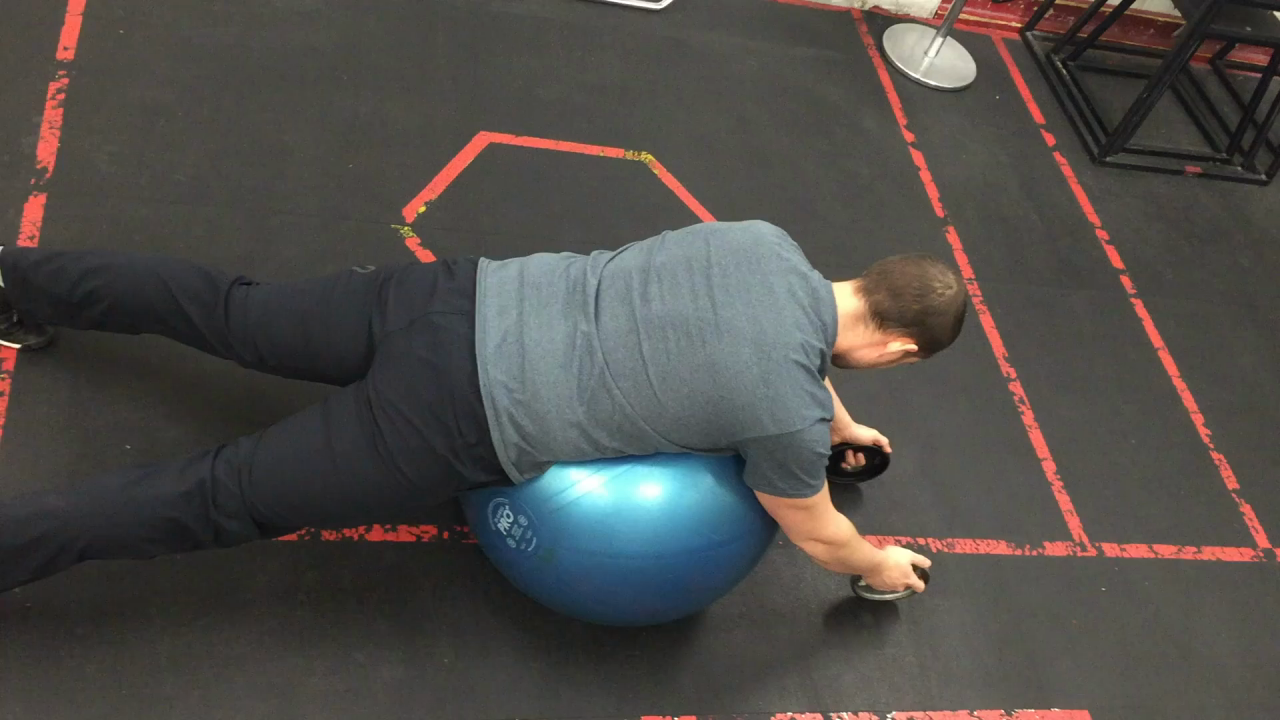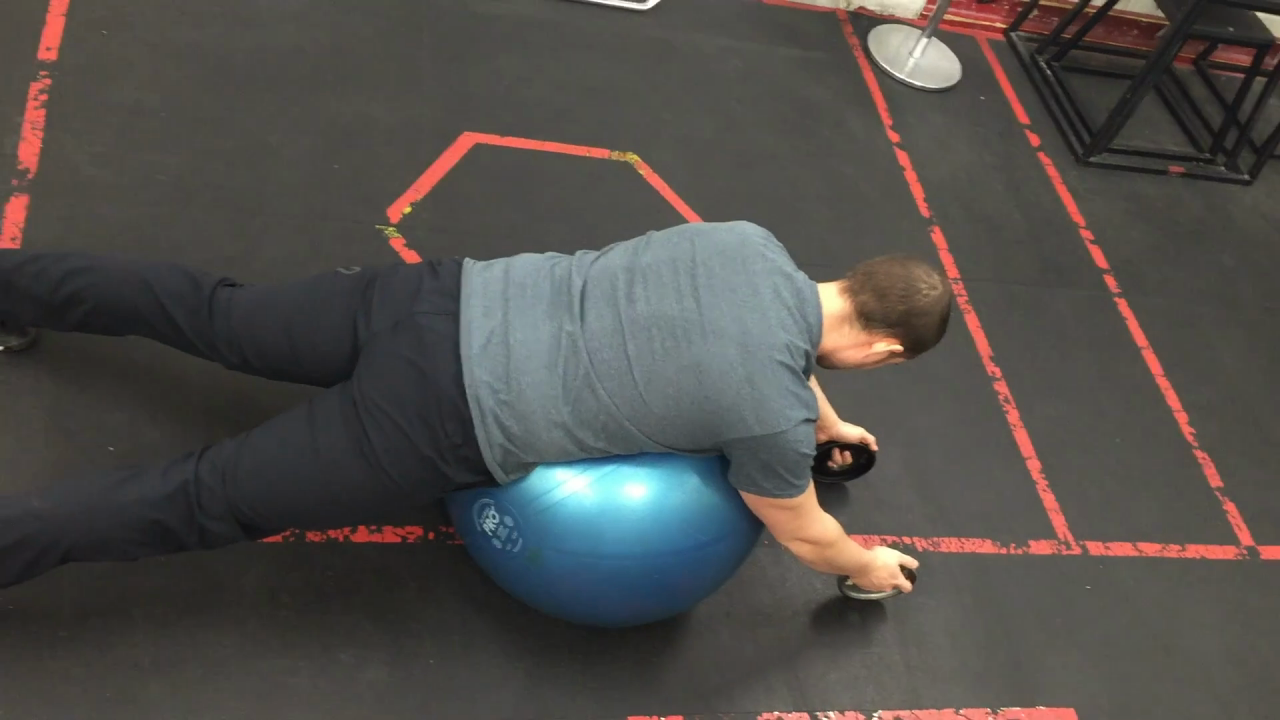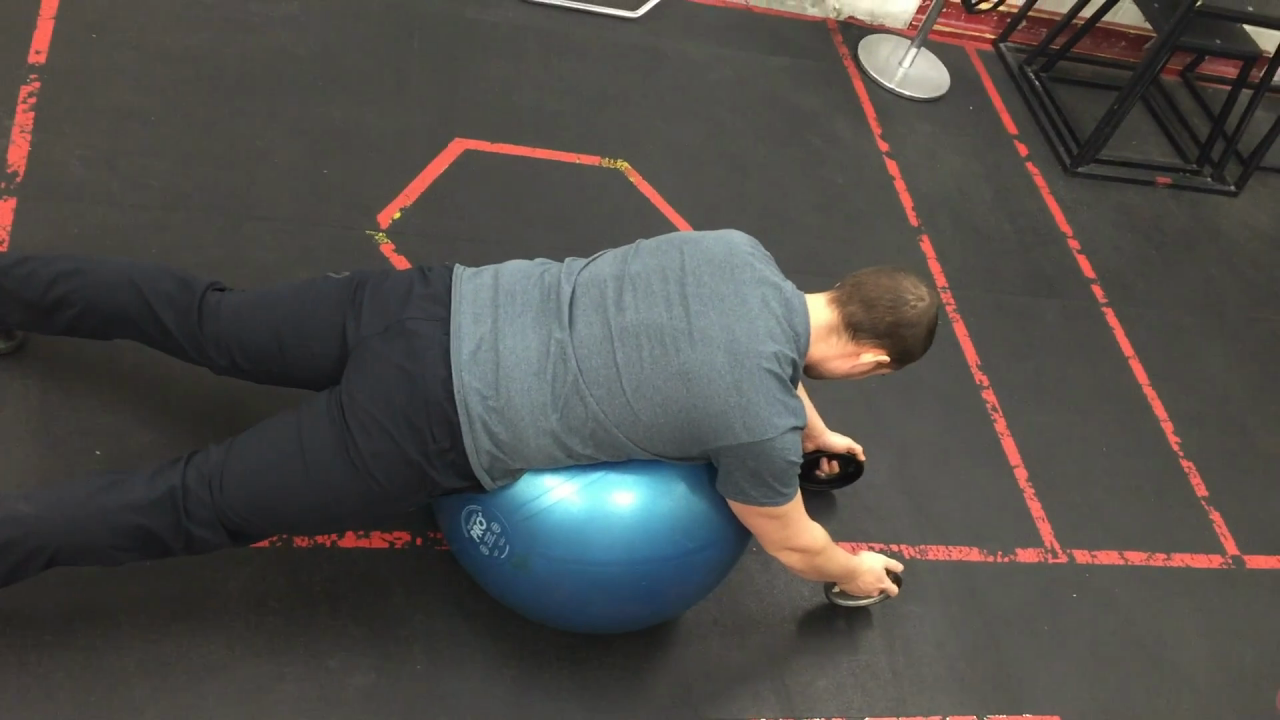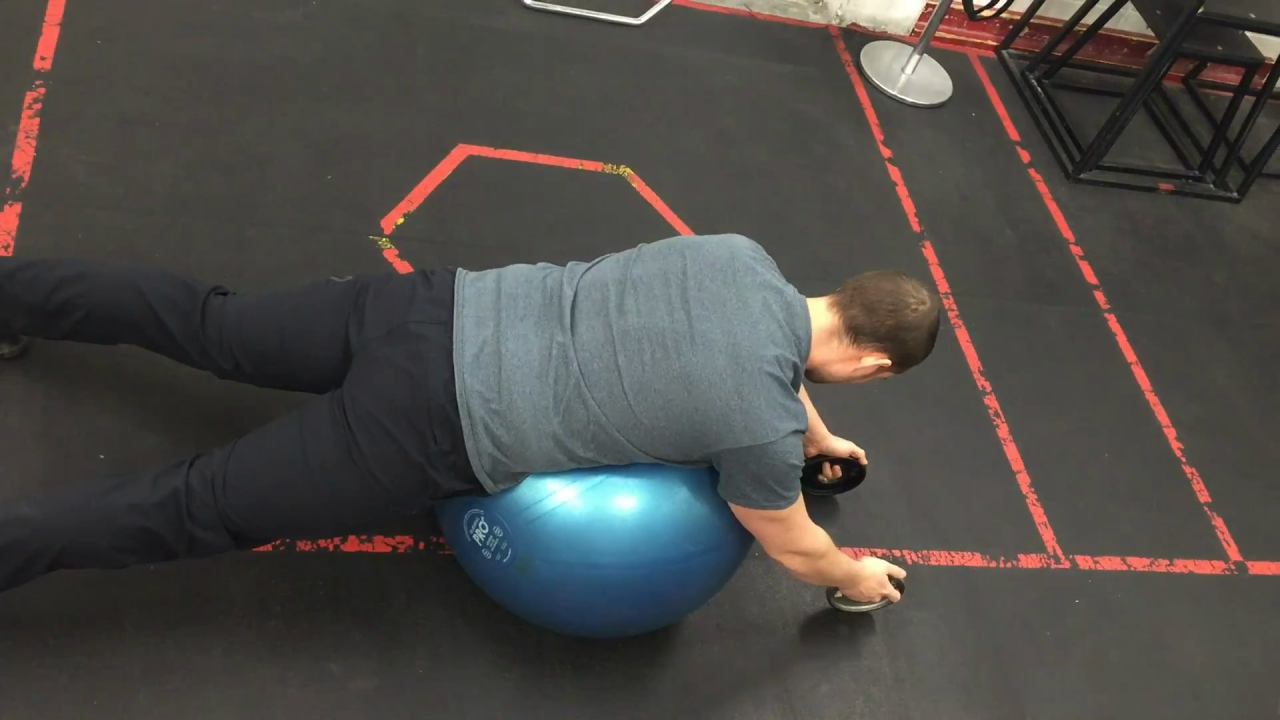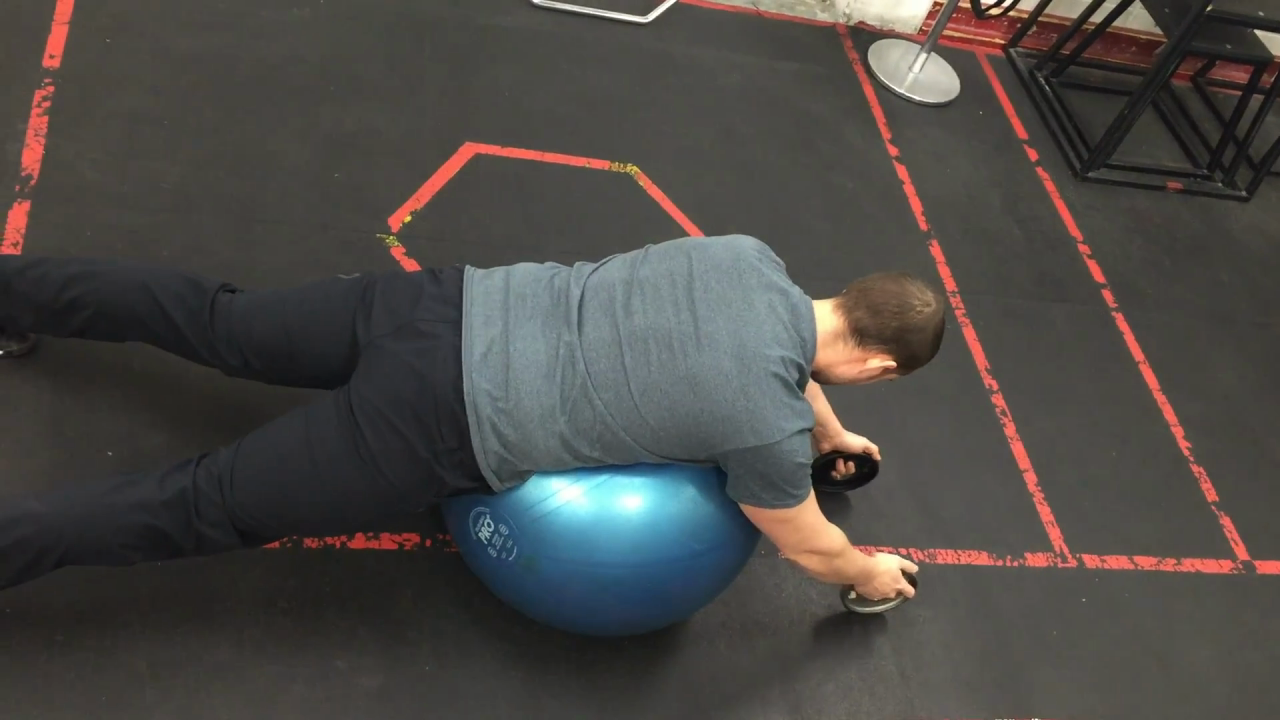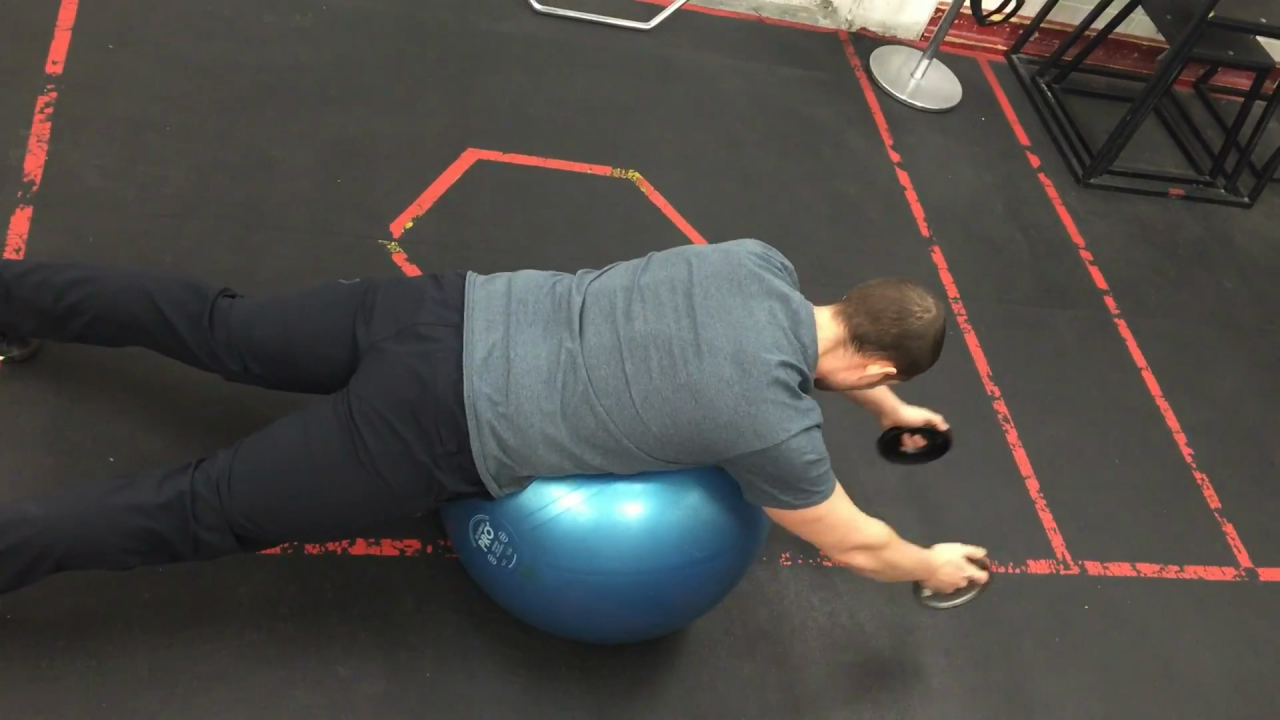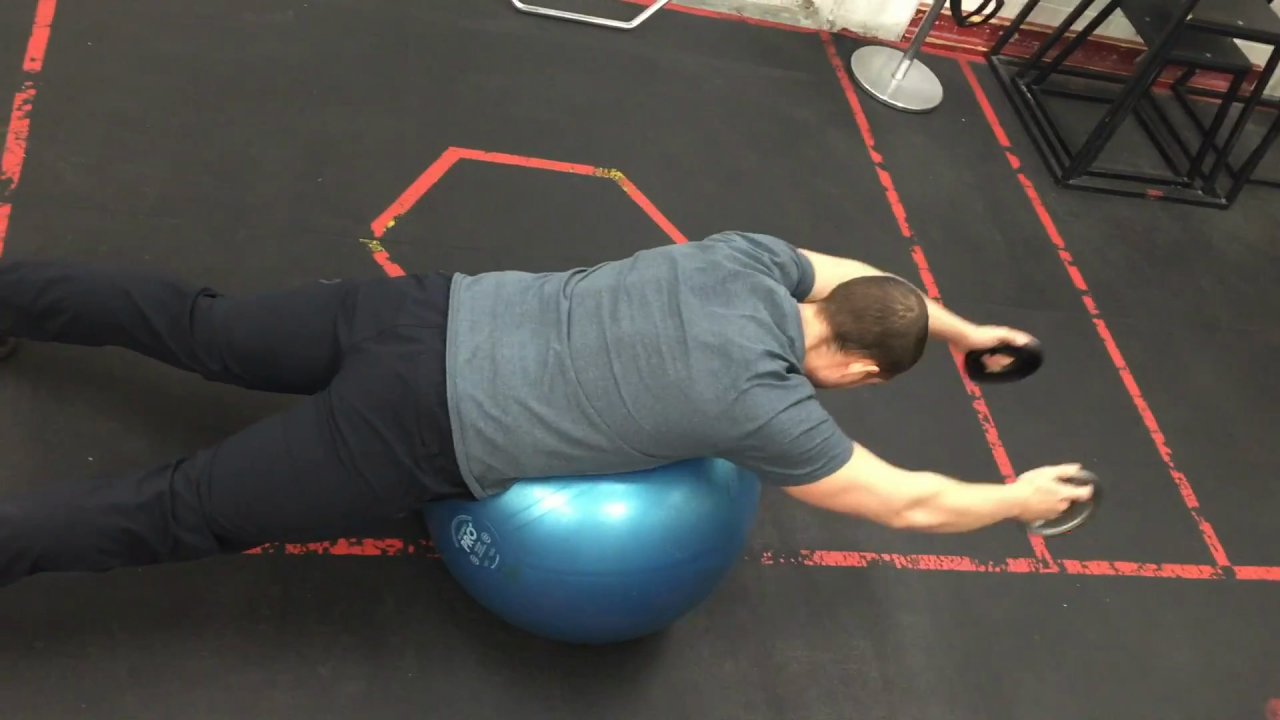
dt=0.4s
person 1, frame 1
left shoulder: (772, 247)
right shoulder: (786, 411)
right elbow: (817, 533)
left wrist: (838, 423)
right wrist: (883, 566)
left hip: (459, 299)
right hip: (453, 417)
left knee: (232, 314)
right knee: (223, 499)
person 1, frame 2
left shoulder: (754, 246)
right shoulder: (771, 413)
right elbow: (805, 536)
left wrist: (826, 422)
right wrist: (869, 568)
left hip: (440, 300)
right hip: (439, 417)
left knee: (217, 319)
right knee: (209, 501)
person 1, frame 3
left shoulder: (742, 256)
right shoulder: (756, 420)
right elbow: (789, 542)
left wrist: (812, 432)
right wrist: (856, 572)
left hip: (427, 305)
right hip: (425, 421)
left knee: (205, 320)
right knee: (195, 505)
person 1, frame 4
left shoulder: (744, 259)
right shoulder: (759, 425)
right elbow: (795, 549)
left wrist: (818, 435)
right wrist: (859, 578)
left hip: (434, 308)
right hip: (428, 424)
left knee: (209, 327)
right knee: (198, 509)
person 1, frame 5
left shoulder: (754, 260)
right shoulder: (763, 422)
right elbow: (809, 547)
left wrist: (831, 432)
right wrist: (872, 574)
left hip: (446, 305)
right hip: (434, 418)
left knee: (216, 322)
right knee: (204, 505)
person 1, frame 6
left shoulder: (758, 266)
right shoulder: (767, 422)
right elbow: (854, 543)
left wrist: (892, 410)
right wrist: (937, 565)
left hip: (443, 313)
right hip: (436, 428)
left knee: (218, 328)
right knee: (204, 513)
person 1, frame 7
left shoulder: (751, 259)
right shoulder: (757, 404)
left elbow: (861, 276)
right elbow: (909, 504)
left wrist: (961, 329)
right wrist: (1024, 496)
left hip: (428, 310)
right hip: (417, 427)
left knee: (200, 329)
right knee: (183, 512)
